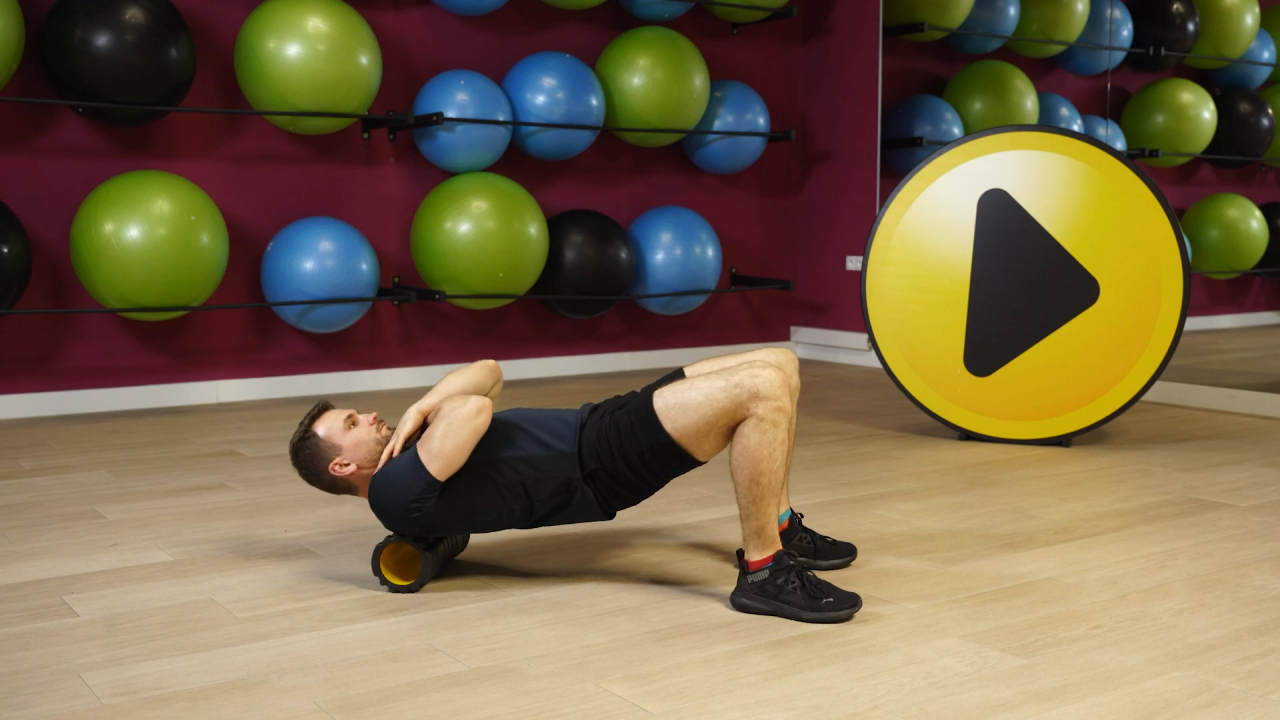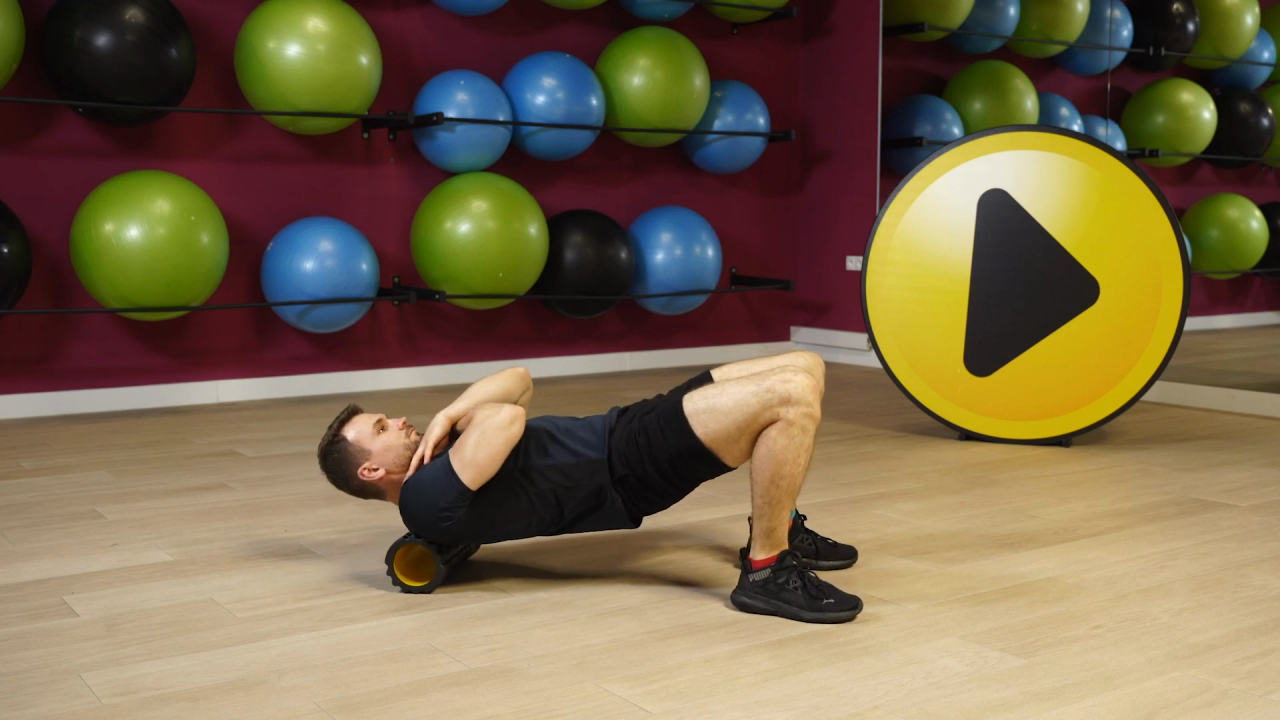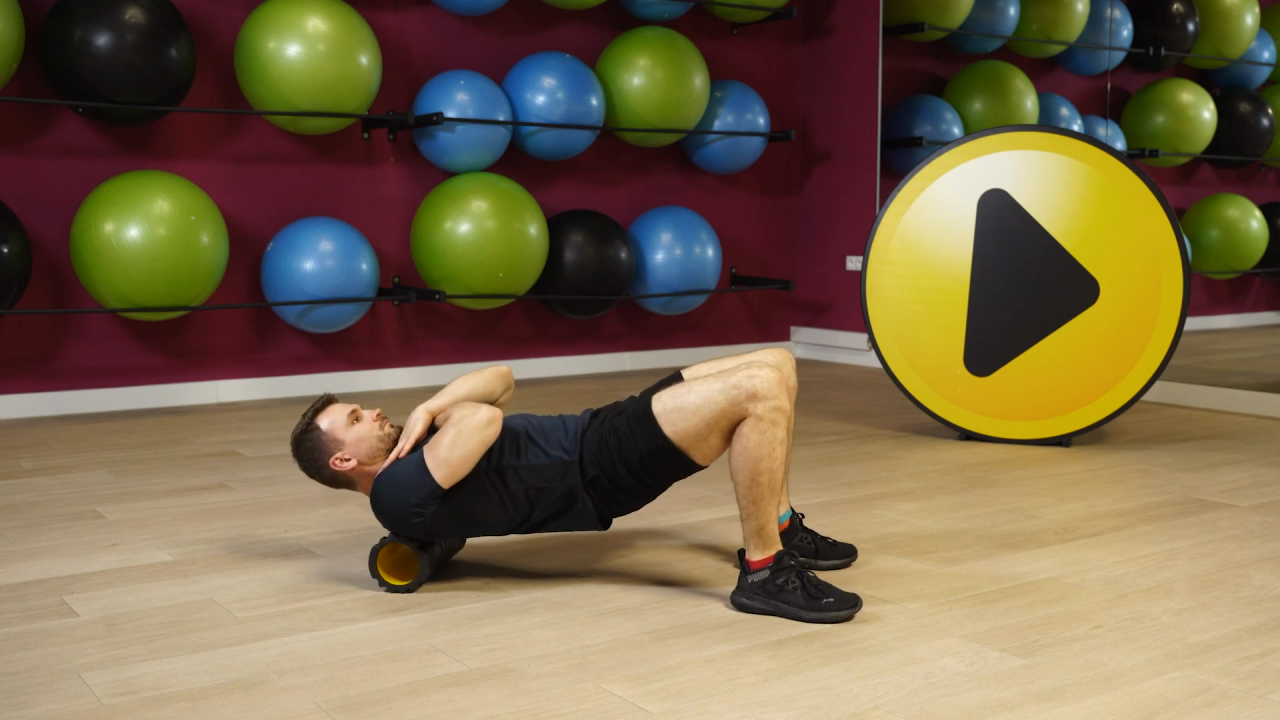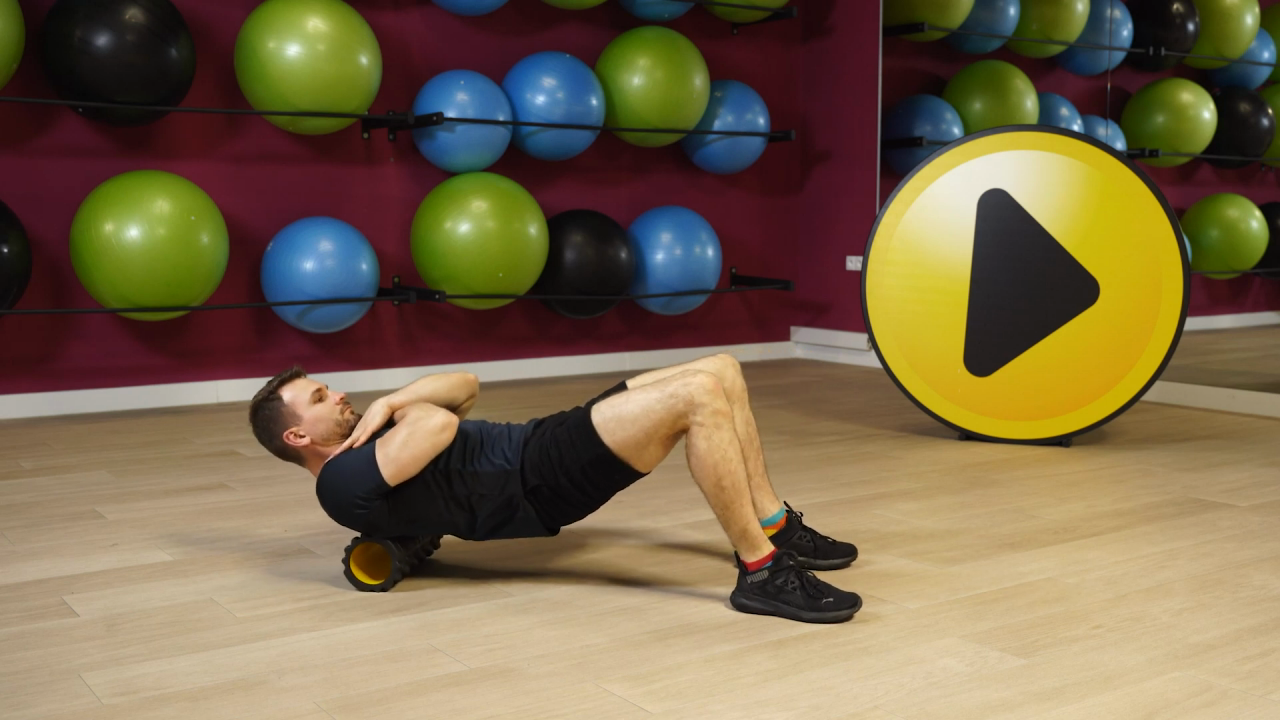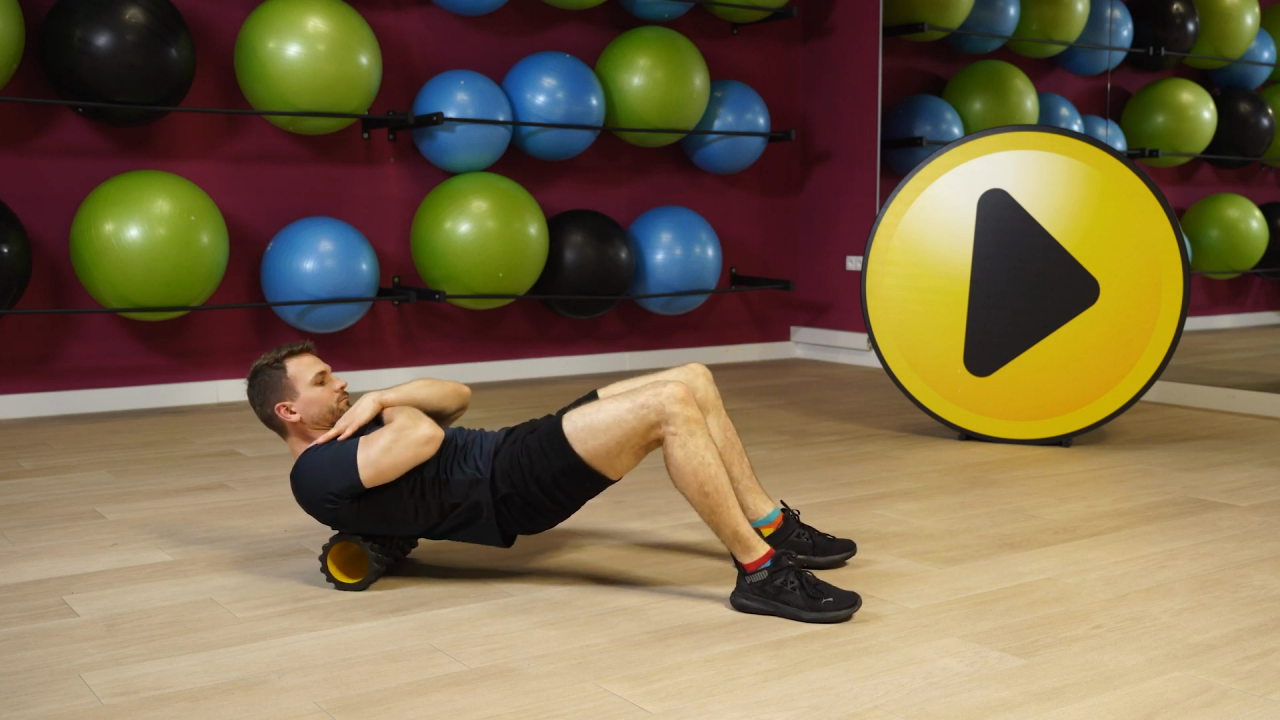
dt=1s
person 1, frame 1
left shoulder: (414, 449)
right shoulder: (396, 492)
left elbow: (488, 373)
right elbow: (473, 408)
left wrist: (420, 408)
right wrist: (428, 412)
left hip: (601, 428)
right hip: (600, 464)
left knee: (779, 365)
right knee: (764, 391)
left ankle: (780, 529)
right ankle: (764, 572)
person 1, frame 2
left shoulder: (440, 457)
right shoulder: (428, 499)
left elbow: (519, 380)
right elbow: (508, 418)
left wrist: (449, 415)
right wrist: (458, 417)
left hip: (628, 433)
right hip: (627, 469)
left knee: (805, 369)
right knee: (792, 398)
left ankle: (782, 530)
right ankle: (766, 571)
person 1, frame 3
left shoulder: (419, 451)
right shoulder: (400, 494)
left elbow: (501, 378)
right elbow: (484, 421)
left wrist: (430, 408)
right wrist: (437, 410)
left hip: (597, 435)
right hip: (596, 471)
left knee: (774, 365)
right knee: (759, 391)
left ankle: (780, 528)
right ankle: (764, 572)
person 1, frame 4
left shoulder: (375, 442)
right shoulder: (344, 484)
left elbow: (466, 385)
right elbow: (440, 425)
left wrist: (390, 401)
right wrist: (400, 405)
left hip: (543, 446)
right hip: (540, 479)
left knee: (719, 371)
right knee: (698, 395)
left ankle: (775, 526)
right ankle: (761, 571)
person 1, frame 5
left shoulder: (356, 433)
right shoulder: (318, 474)
left elbow: (458, 396)
right elbow: (423, 438)
left wrist: (380, 399)
right wrist: (384, 404)
left hip: (514, 454)
right hip: (509, 490)
left knee: (692, 382)
right knee: (670, 407)
left ankle: (770, 526)
right ankle: (760, 571)
